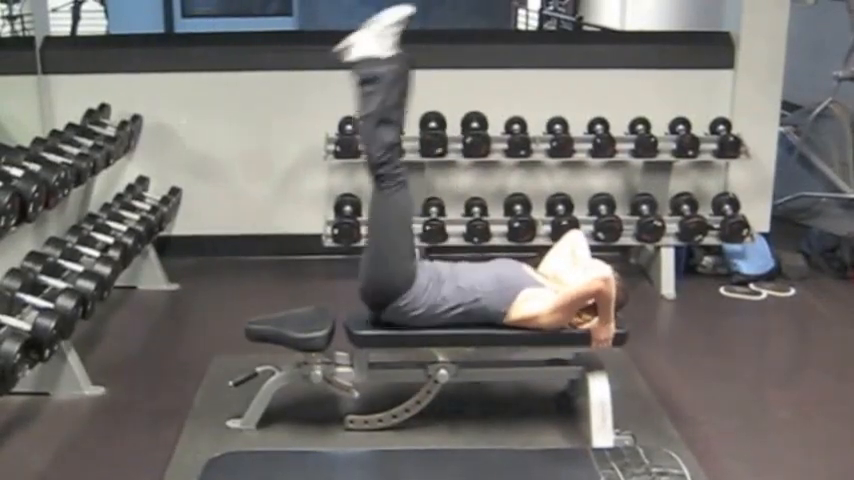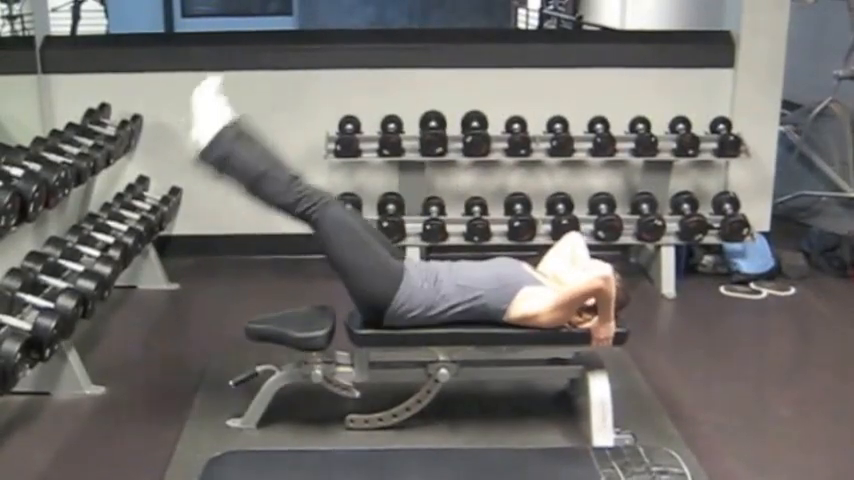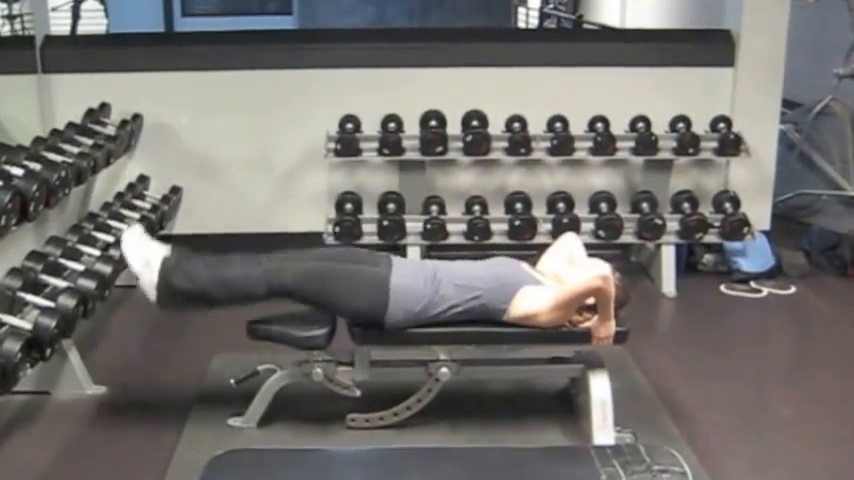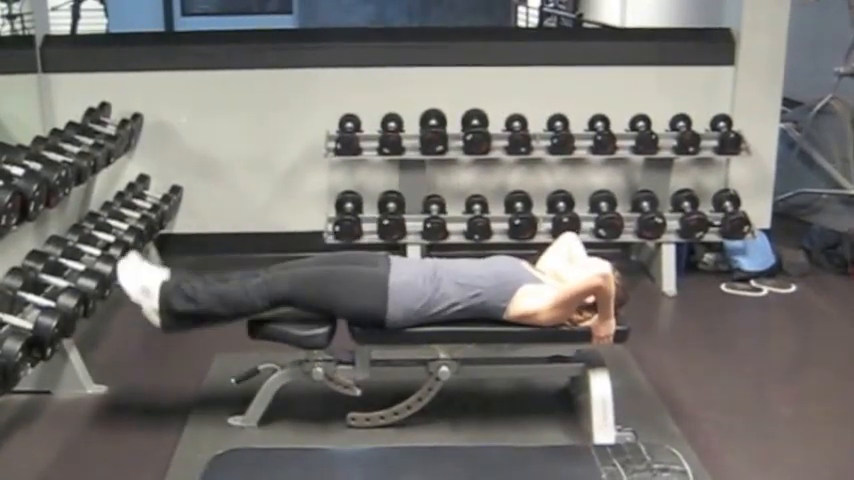
dt=0.3s
person 1, frame 1
left shoulder: (548, 309)
right shoulder: (548, 286)
left elbow: (607, 279)
right elbow: (576, 235)
left wrist: (602, 325)
left hip: (399, 294)
right hip: (413, 288)
left knee: (390, 174)
left ankle: (375, 60)
right ankle: (377, 58)
person 1, frame 2
left shoulder: (545, 309)
right shoulder: (546, 286)
left elbow: (603, 275)
right elbow: (572, 238)
left wrist: (604, 322)
left hip: (396, 298)
right hip: (410, 282)
left knee: (316, 206)
right knee: (330, 212)
left ankle: (220, 137)
right ankle: (224, 139)
person 1, frame 3
left shoulder: (546, 310)
right shoulder: (543, 281)
left elbow: (598, 277)
right elbow: (569, 240)
left wrist: (605, 324)
right wrist: (583, 260)
left hip: (398, 300)
right hip: (403, 274)
left knee: (284, 275)
right knee: (296, 260)
left ankle: (168, 279)
right ankle: (172, 272)
person 1, frame 4
left shoulder: (545, 306)
right shoulder: (542, 279)
left elbow: (599, 274)
right elbow: (568, 238)
left wrist: (605, 320)
right wrist: (592, 266)
left hip: (398, 299)
right hip: (403, 272)
left knee: (281, 284)
right knee: (293, 270)
left ankle: (169, 300)
right ankle: (174, 295)
